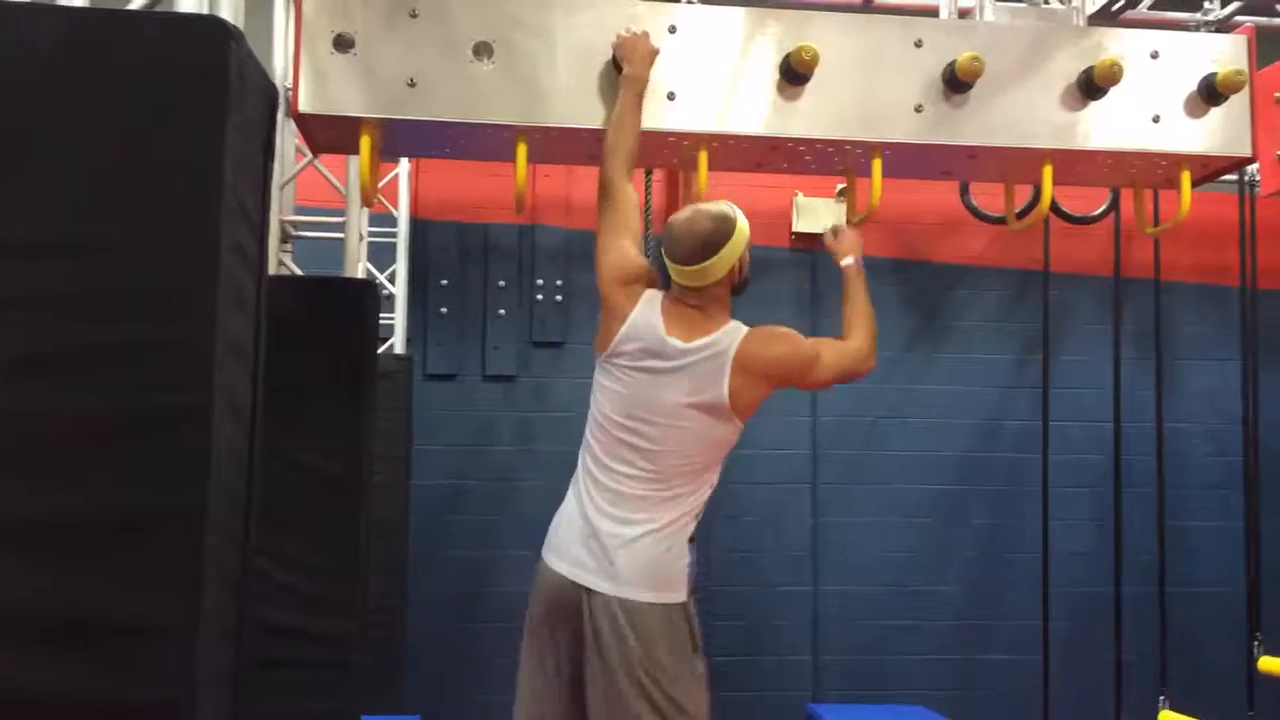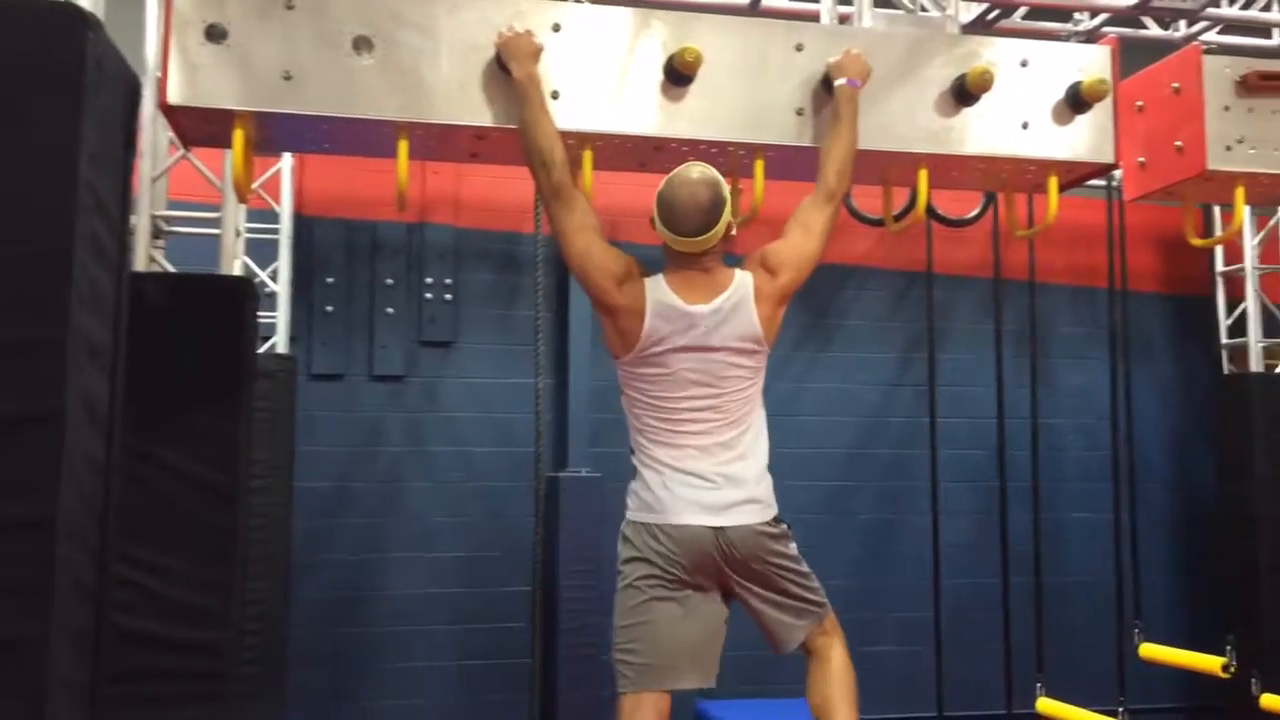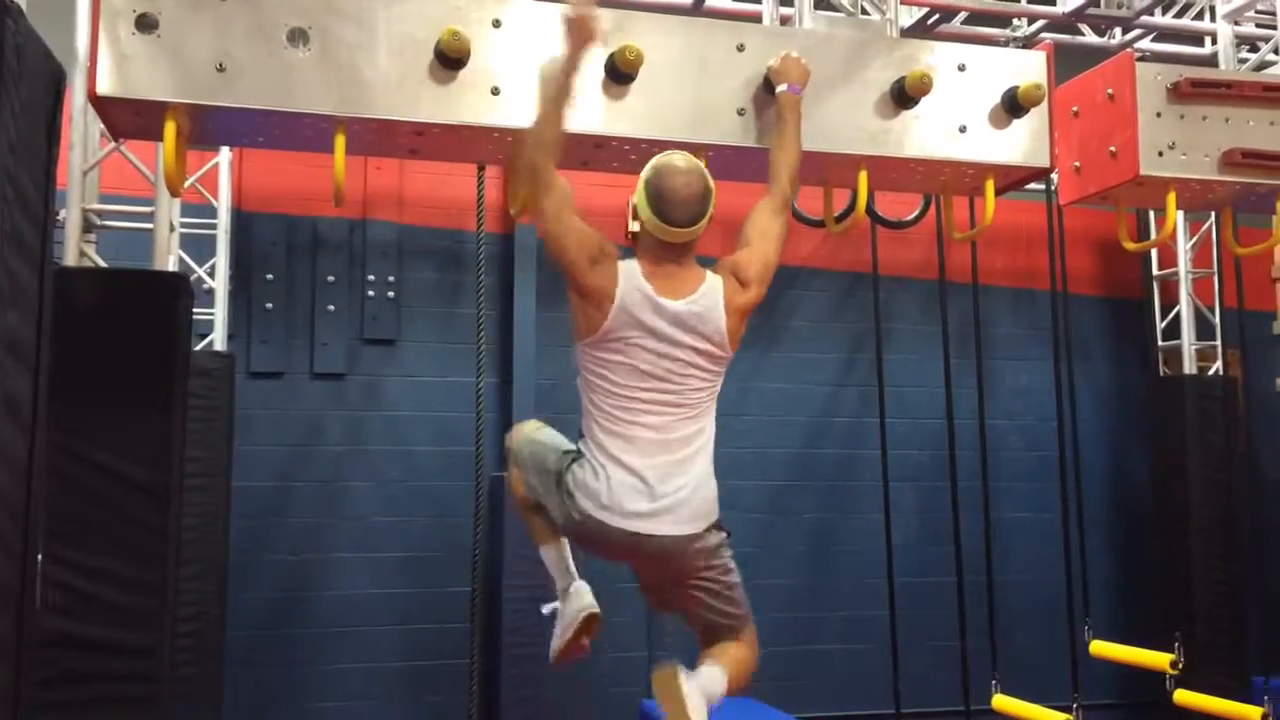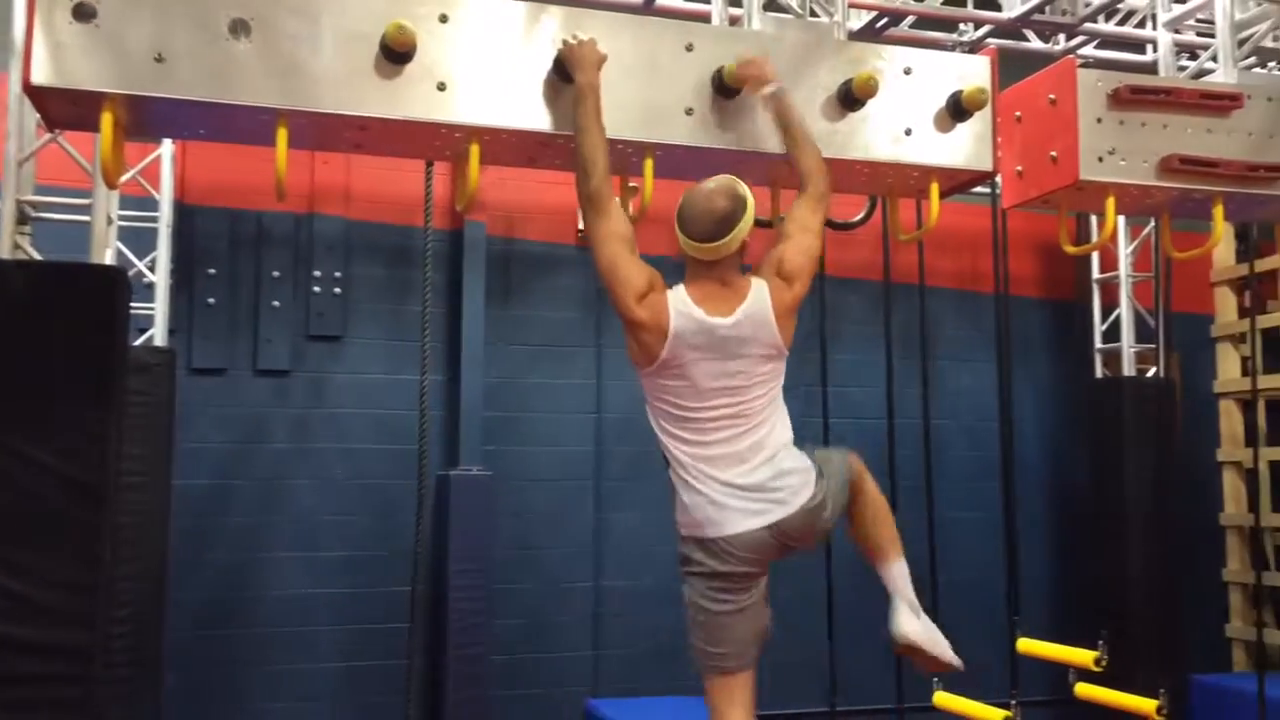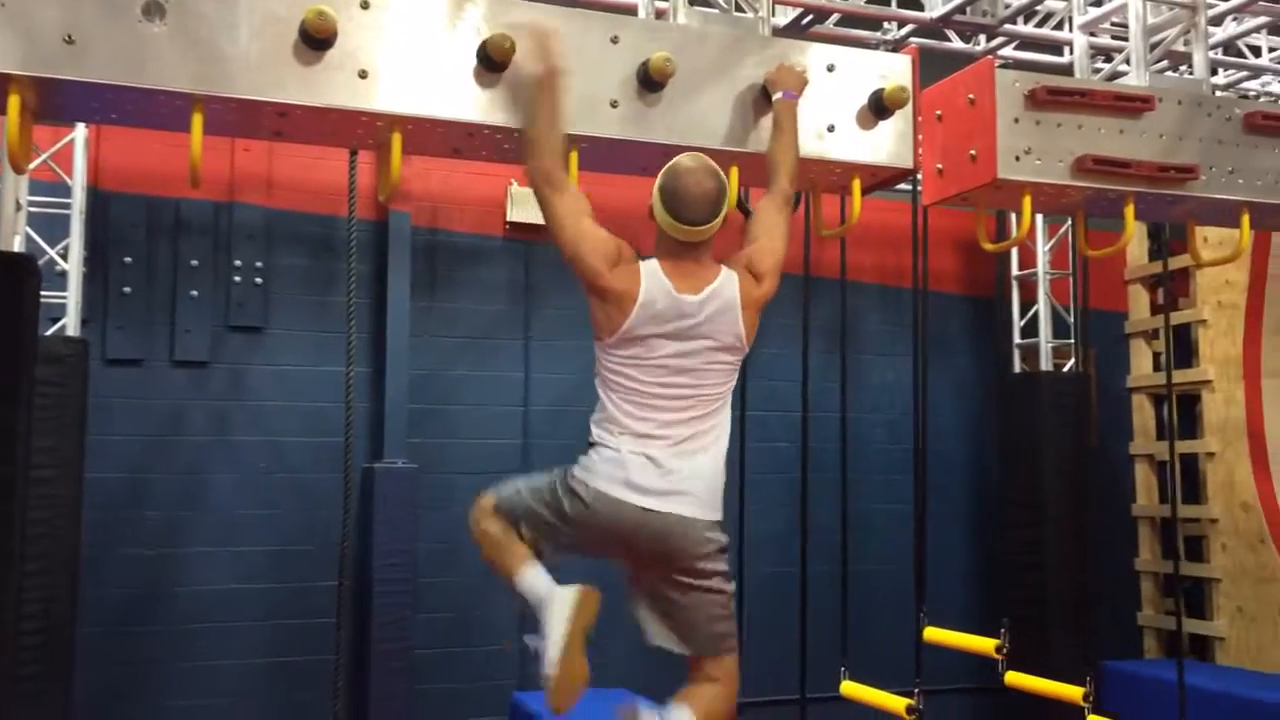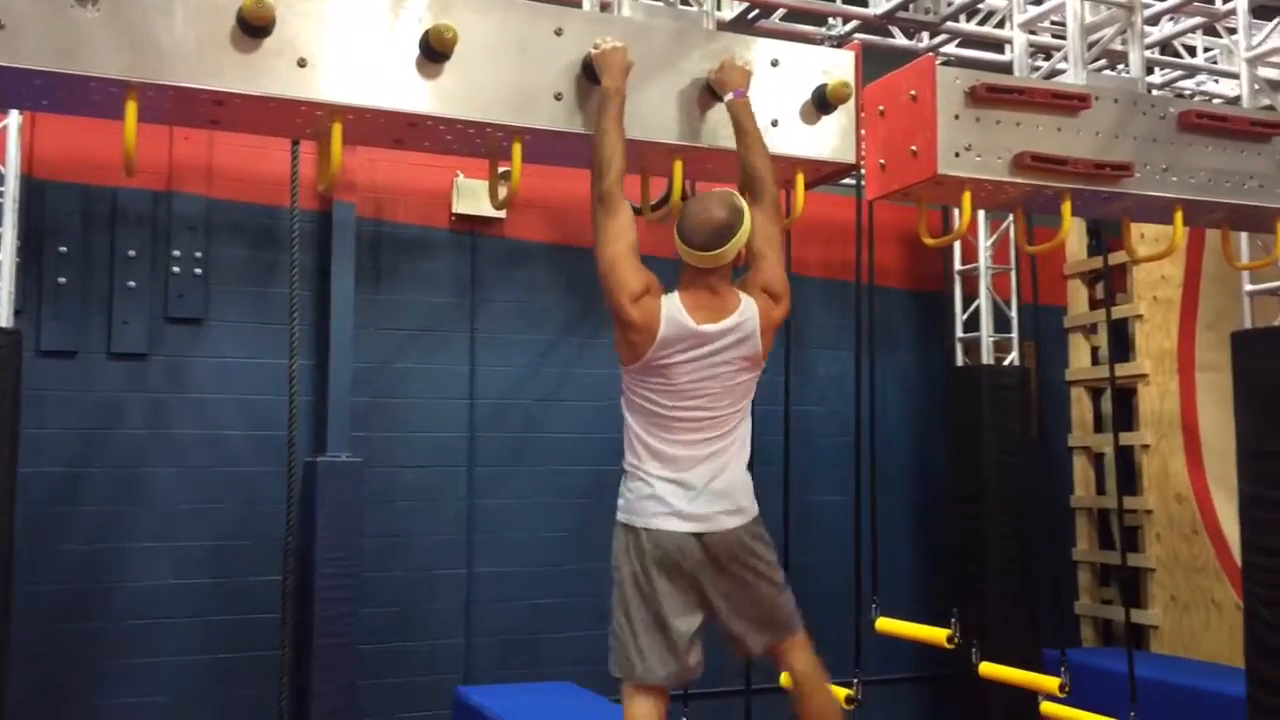
dt=0.7s
person 1, frame 1
left shoulder: (624, 306)
right shoulder: (758, 355)
left elbow: (615, 181)
right elbow: (859, 353)
left wrist: (635, 74)
right wrist: (849, 260)
left hip: (562, 568)
right hip: (643, 590)
person 1, frame 2
left shoulder: (626, 298)
right shoulder: (764, 290)
left elbow: (557, 186)
right elbow: (829, 191)
left wrist: (525, 76)
right wrist: (847, 89)
left hip: (662, 531)
right hip: (752, 525)
right knee: (825, 640)
person 1, frame 3
left shoulder: (600, 282)
right shoulder: (737, 292)
left elbow: (539, 165)
right elbow: (780, 194)
right wrist: (790, 92)
left hip: (598, 514)
right hip: (686, 529)
left knee: (523, 441)
right knee: (738, 646)
left ankle: (570, 589)
person 1, frame 4
left shoulder: (648, 313)
right shoulder: (778, 297)
left elbow: (598, 197)
right elbow: (815, 189)
left wrist: (585, 83)
right wrist: (771, 94)
left hip: (719, 539)
right hip: (799, 505)
right knee: (855, 475)
right ankle: (905, 606)
person 1, frame 5
left shoulder: (616, 280)
right shoulder: (749, 290)
left elbow: (549, 177)
right elbow: (780, 194)
left wrist: (546, 76)
right wrist: (785, 100)
left hip: (602, 498)
right hip: (691, 519)
left knee: (488, 511)
left ankle: (553, 598)
person 1, frame 6
left shoulder: (641, 314)
right shoulder: (764, 313)
left elbow: (610, 196)
right elbow: (769, 197)
left wrist: (614, 89)
right wrist: (739, 100)
left hip: (649, 529)
right hip: (732, 528)
right knee: (793, 646)
